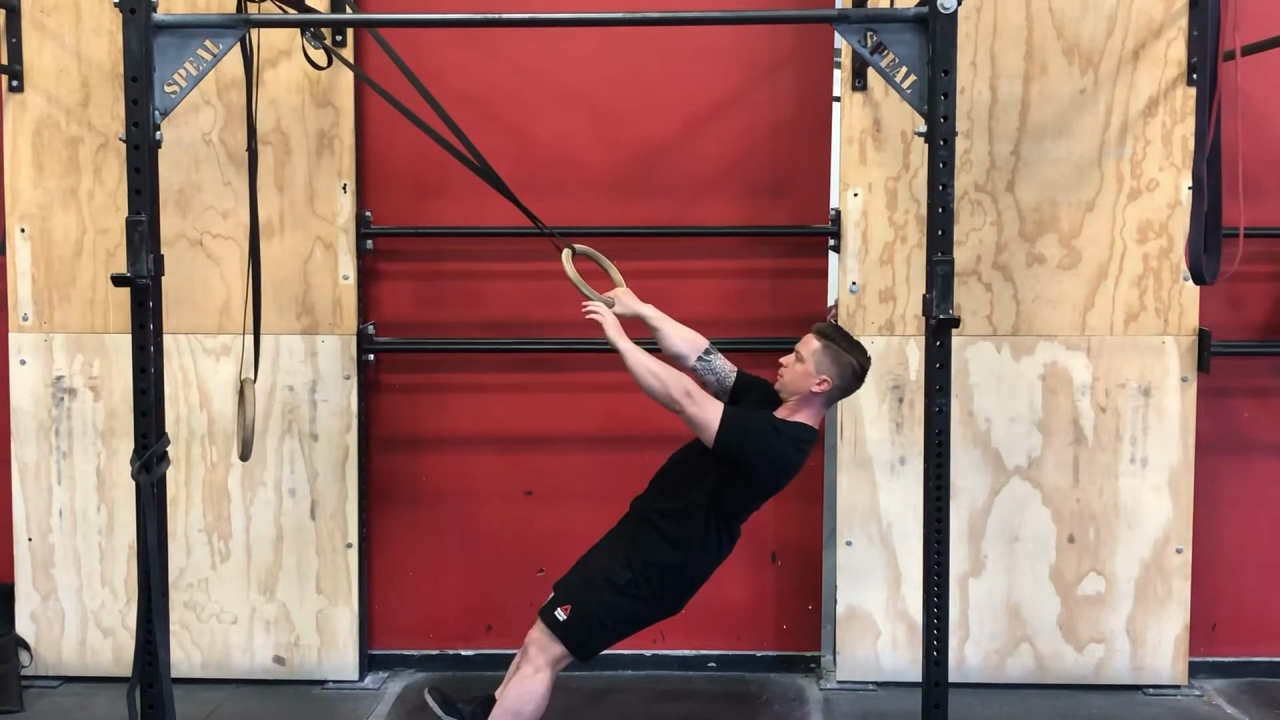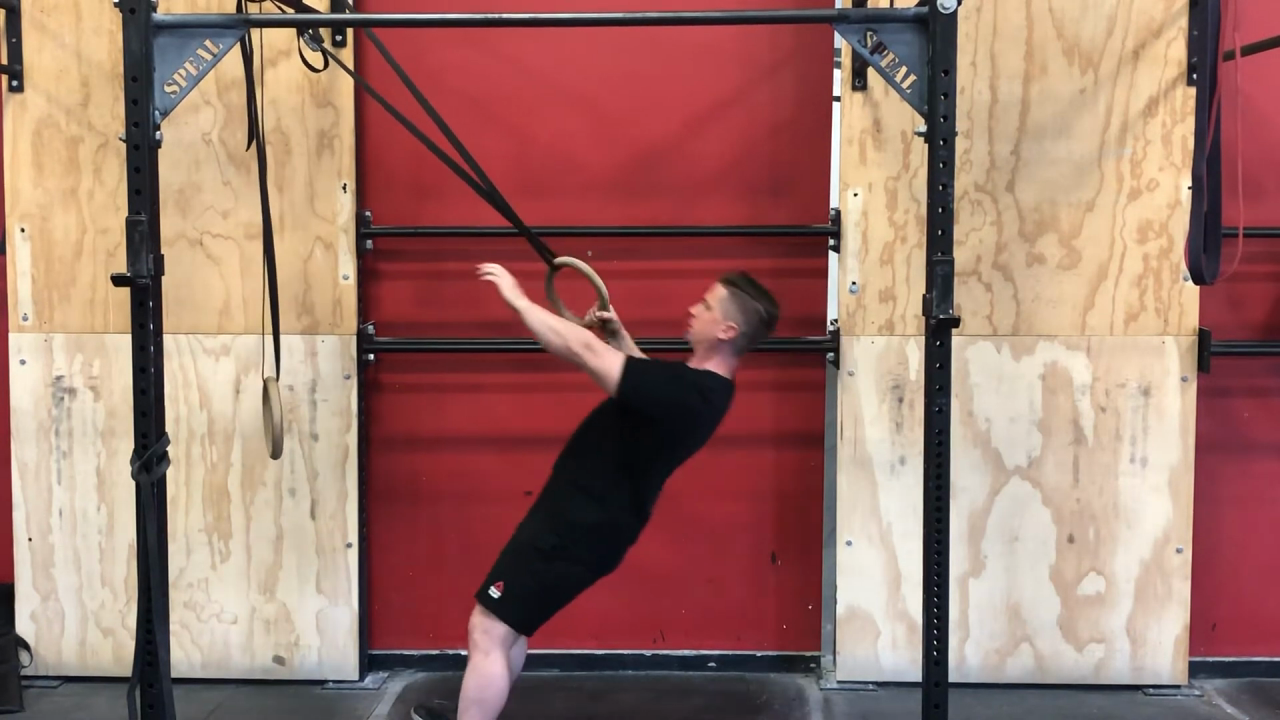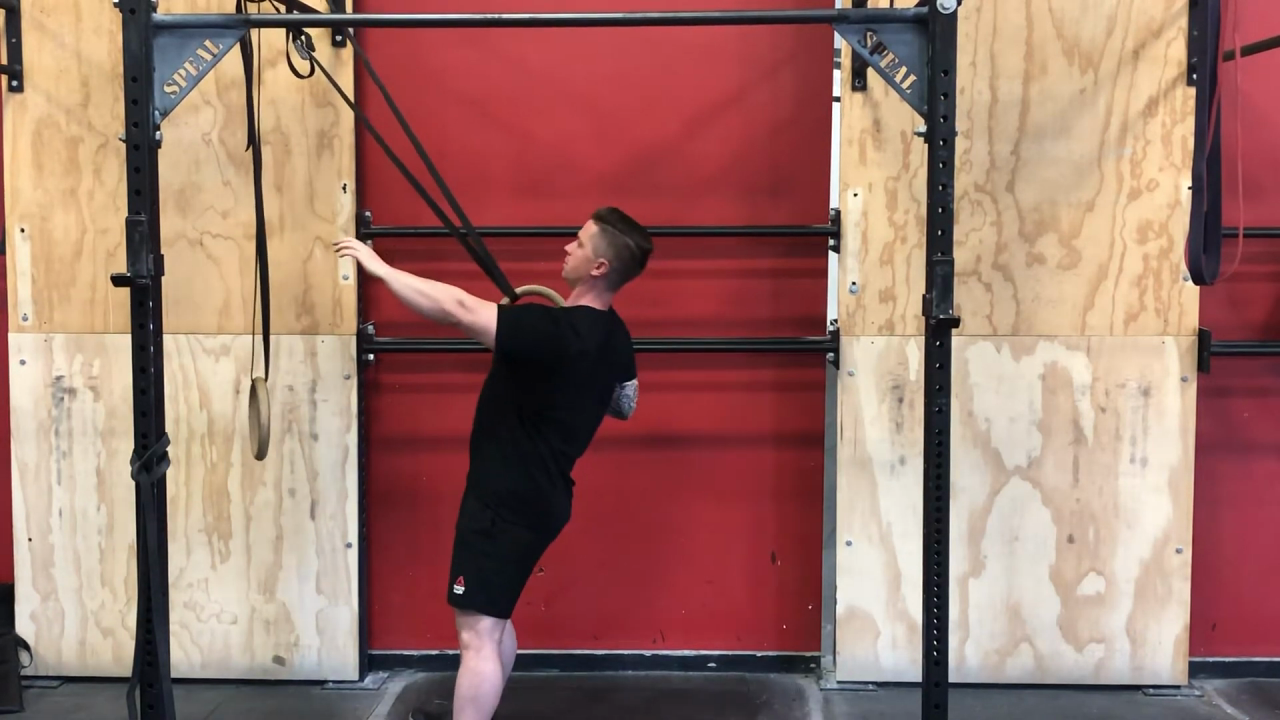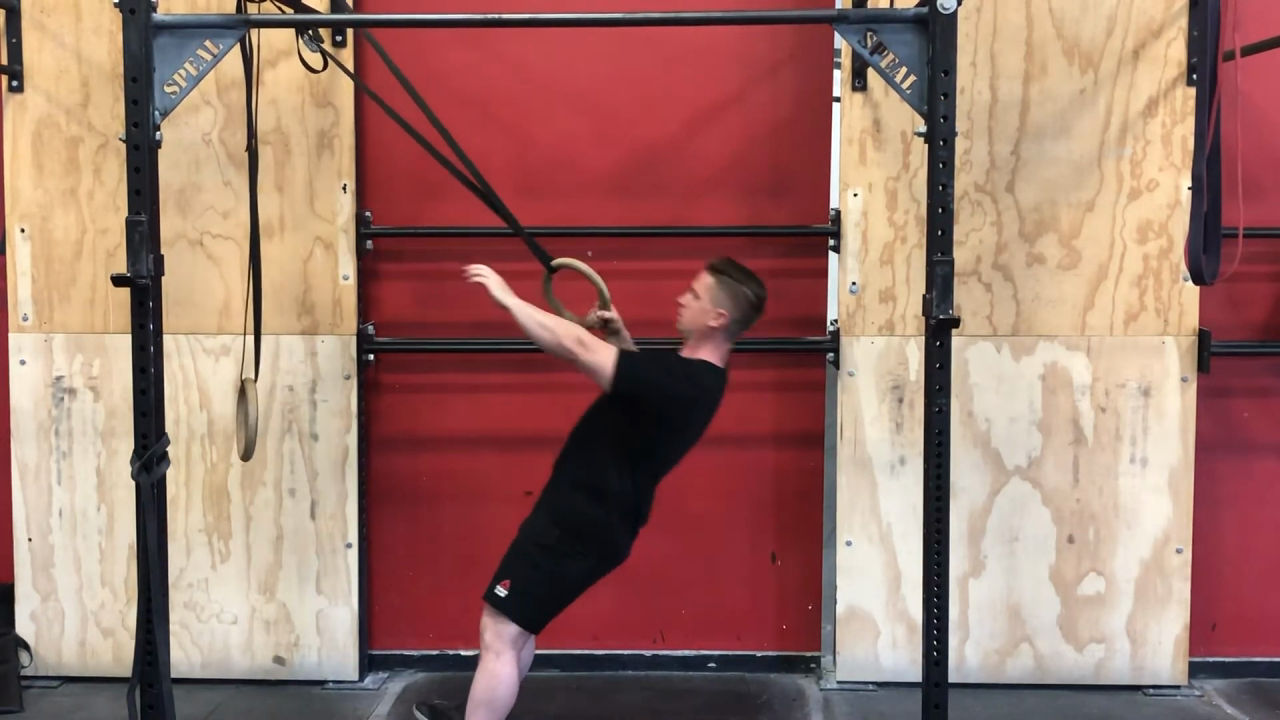
dt=0.7s
person 1, frame 1
left shoulder: (776, 444)
right shoulder: (769, 403)
left elbow: (683, 398)
right elbow: (699, 356)
left wrist: (619, 339)
right wrist: (640, 310)
left hip: (654, 563)
right hip: (647, 537)
left knee: (544, 650)
right knee: (551, 618)
person 1, frame 2
left shoulder: (686, 393)
right shoulder: (699, 382)
left elbow: (585, 352)
right elbow: (646, 375)
left wrist: (517, 298)
right wrist: (617, 332)
left hip: (578, 526)
right hip: (584, 514)
left knee: (488, 632)
right knee: (506, 625)
person 1, frame 3
left shoulder: (559, 332)
right shoulder: (611, 335)
left elbow: (457, 308)
right elbow: (625, 405)
left wrist: (380, 268)
left hip: (509, 500)
right hip: (532, 495)
left knee: (477, 633)
right knee: (493, 621)
person 1, frame 4
left shoulder: (680, 383)
right shoulder: (694, 374)
left elbow: (576, 347)
left wrist: (506, 296)
right wrist: (620, 339)
left hip: (578, 524)
right hip: (588, 514)
left knee: (499, 634)
right knee: (516, 626)
